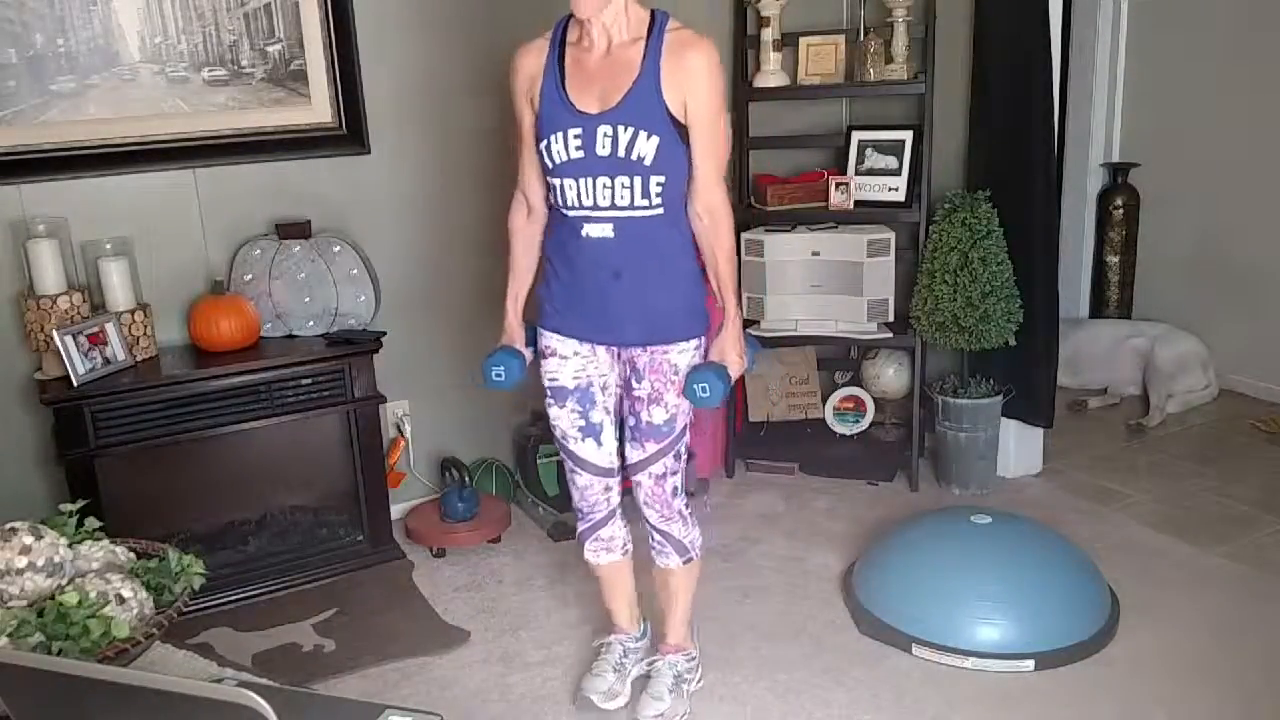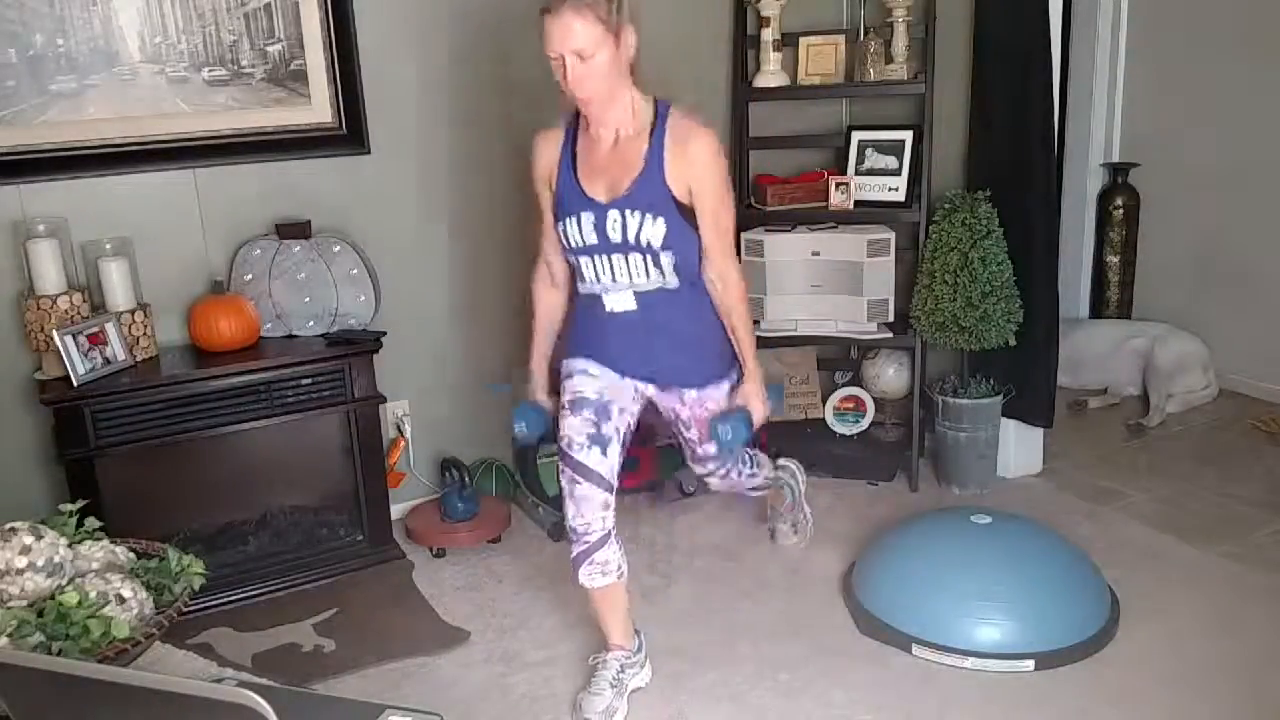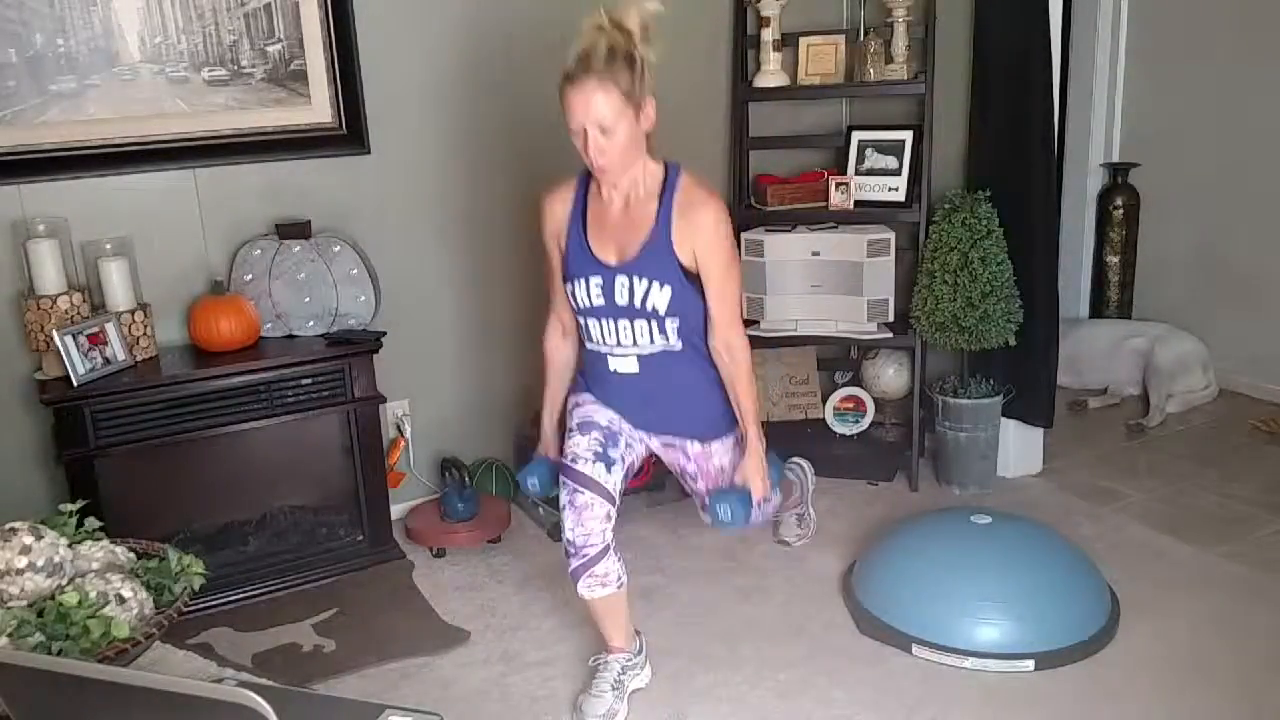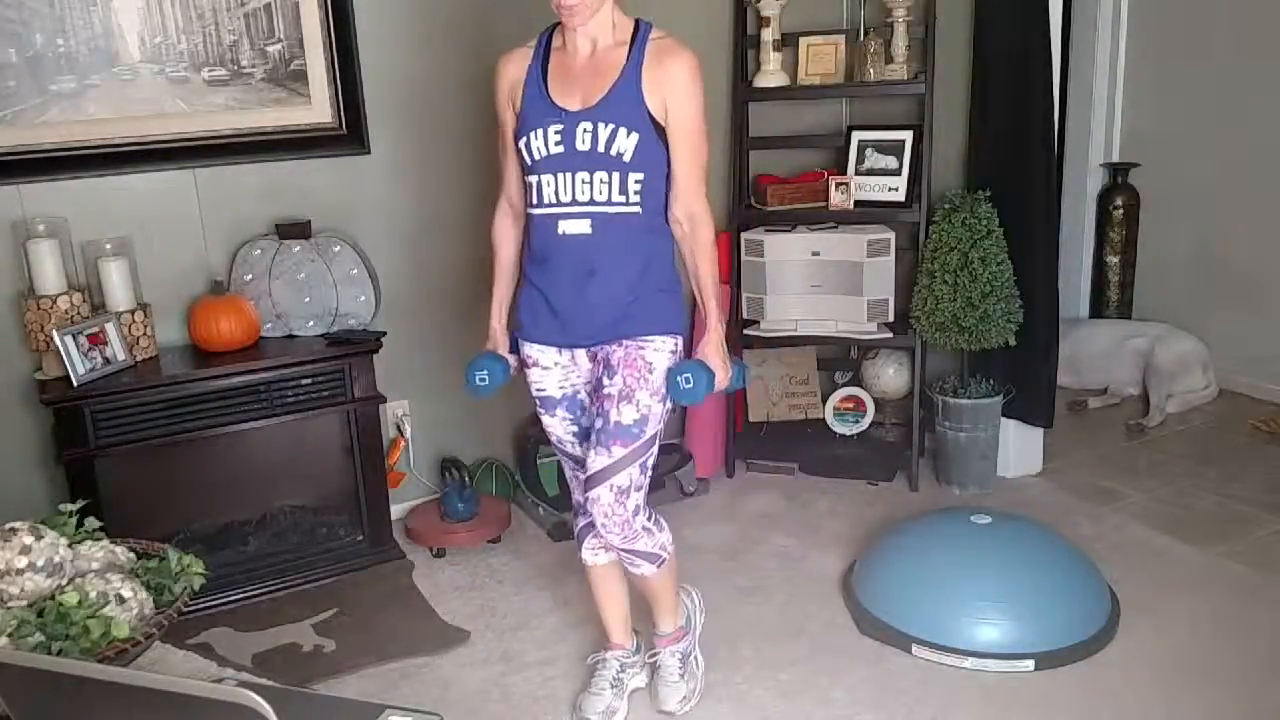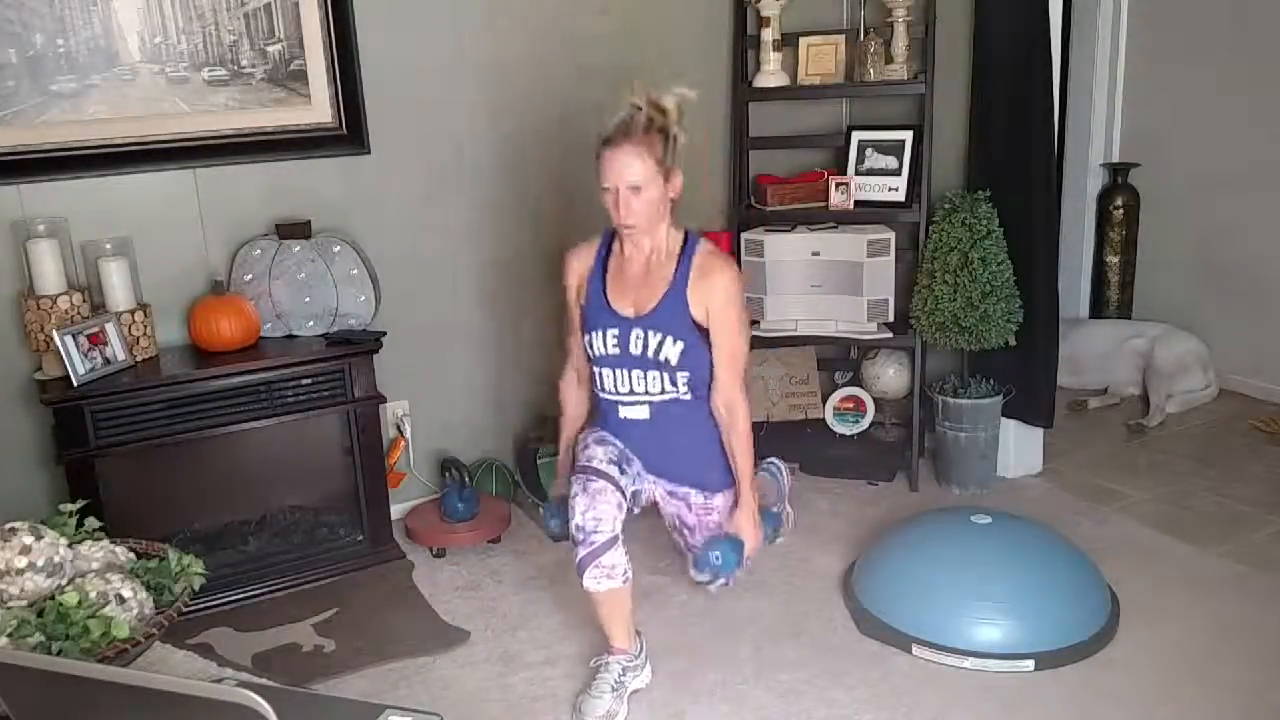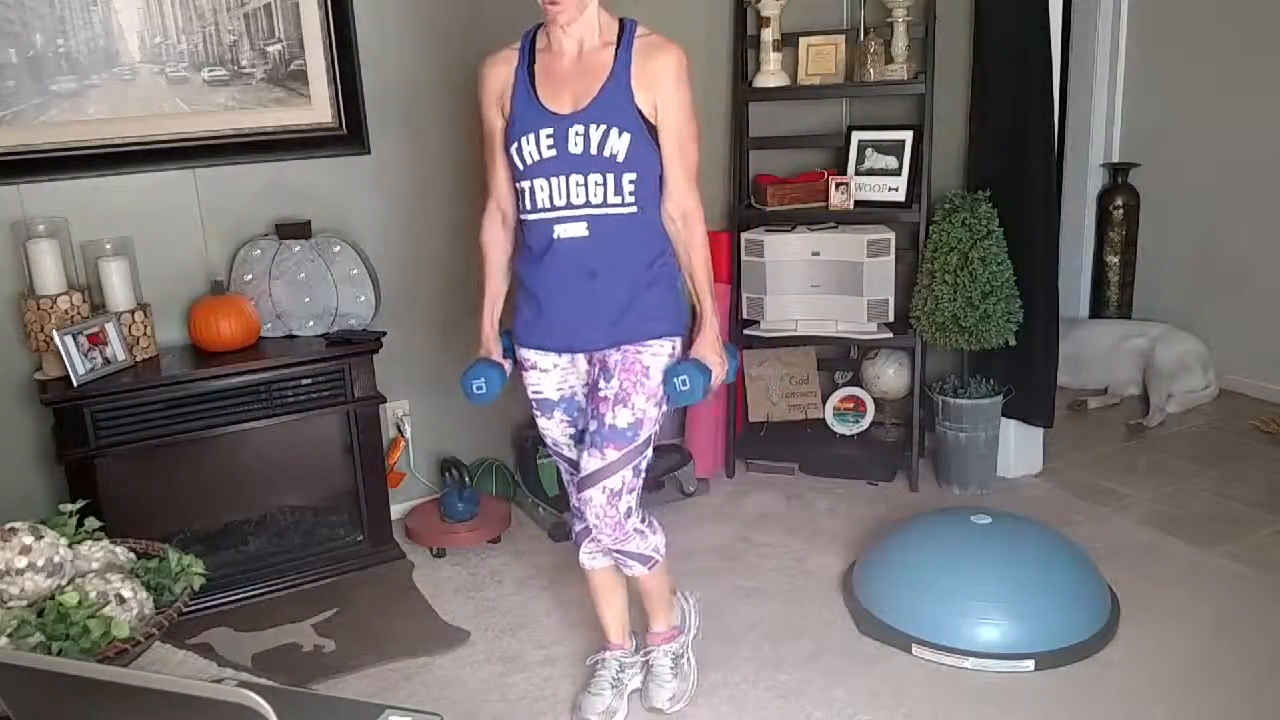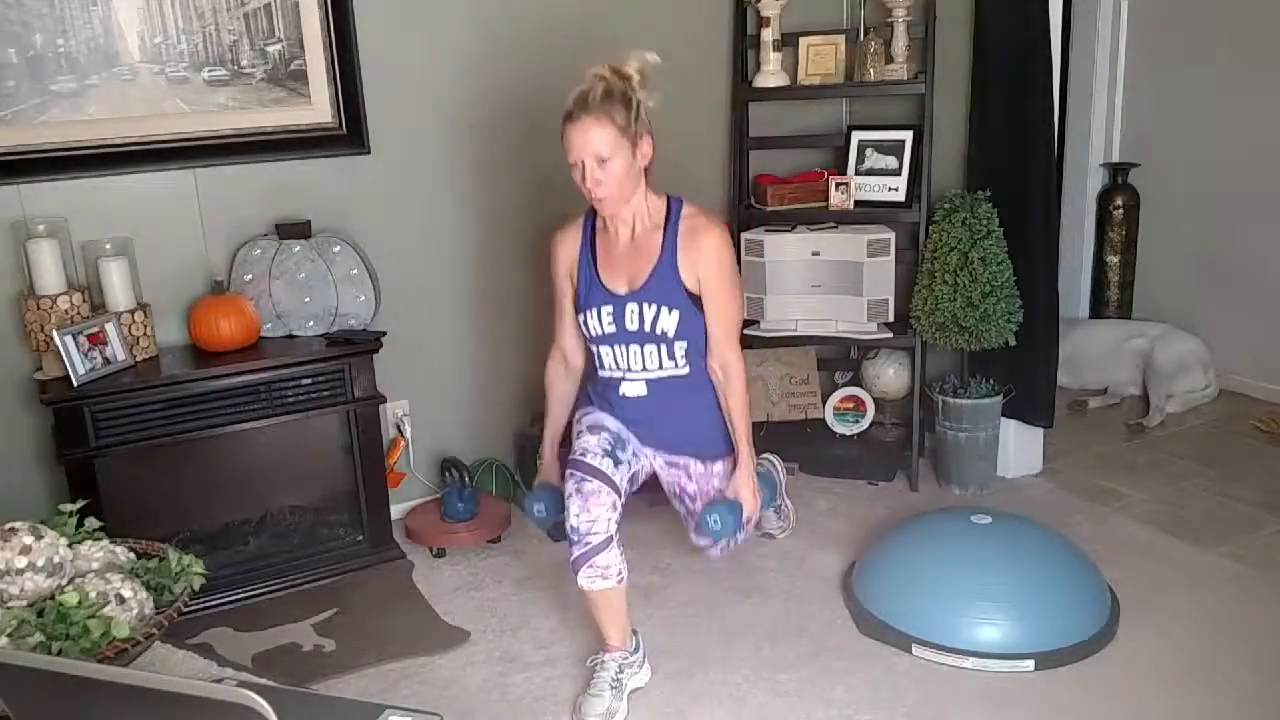
dt=0.4s
person 1, frame 1
left shoulder: (685, 58)
right shoulder: (535, 67)
left elbow: (709, 203)
right elbow: (531, 204)
left wrist: (731, 322)
right wrist: (512, 313)
left hip: (666, 322)
right hip: (571, 326)
left knee: (657, 490)
right knee: (591, 489)
left ankle: (677, 649)
right ankle: (624, 636)
person 1, frame 2
left shoulder: (689, 146)
right shoulder: (550, 152)
left elbow: (722, 267)
right elbow: (552, 269)
left wrist: (750, 371)
right wrist: (537, 368)
left hip: (688, 357)
right hip: (596, 360)
left knee: (720, 474)
right knee: (584, 507)
left ankle: (777, 481)
right ankle: (620, 653)
person 1, frame 3
left shoulder: (695, 212)
right shoulder: (561, 207)
left elbow: (727, 334)
right elbow: (562, 321)
left wrist: (751, 444)
right wrist: (550, 423)
left hip: (690, 410)
right hip: (604, 401)
right knee: (582, 522)
left ankle: (789, 487)
right ankle: (622, 658)
person 1, frame 4
left shoulder: (665, 64)
right shoulder: (519, 70)
left elbow: (689, 209)
right elbow: (513, 206)
left wrist: (715, 329)
right wrist: (497, 316)
left hip: (639, 324)
right hip: (548, 326)
left knee: (613, 504)
right knee: (589, 497)
left ankle: (676, 623)
right ankle: (619, 652)
person 1, frame 5
left shoulder: (711, 273)
right shoulder: (584, 266)
left elbow: (729, 393)
right elbow: (578, 367)
left wrist: (748, 497)
right wrist: (561, 458)
left hip: (692, 445)
right hip: (614, 443)
right knee: (590, 524)
left ankle: (769, 487)
right ankle: (624, 660)
person 1, frame 6
left shoulder: (652, 60)
right shoulder: (503, 73)
left elbow: (681, 204)
right elbow: (501, 211)
left wrist: (708, 322)
right wrist: (488, 324)
left hip: (639, 323)
right hip: (546, 333)
left knee: (613, 494)
right knee: (589, 497)
left ankle: (670, 626)
right ankle: (620, 654)
person 1, frame 7
left shoulder: (699, 234)
right shoulder: (578, 242)
left elbow: (726, 358)
right elbow: (569, 344)
left wrist: (745, 464)
right wrist: (550, 440)
left hip: (690, 415)
right hip: (607, 416)
left knee: (716, 531)
right knee: (587, 523)
left ankle: (760, 483)
right ankle: (619, 658)
